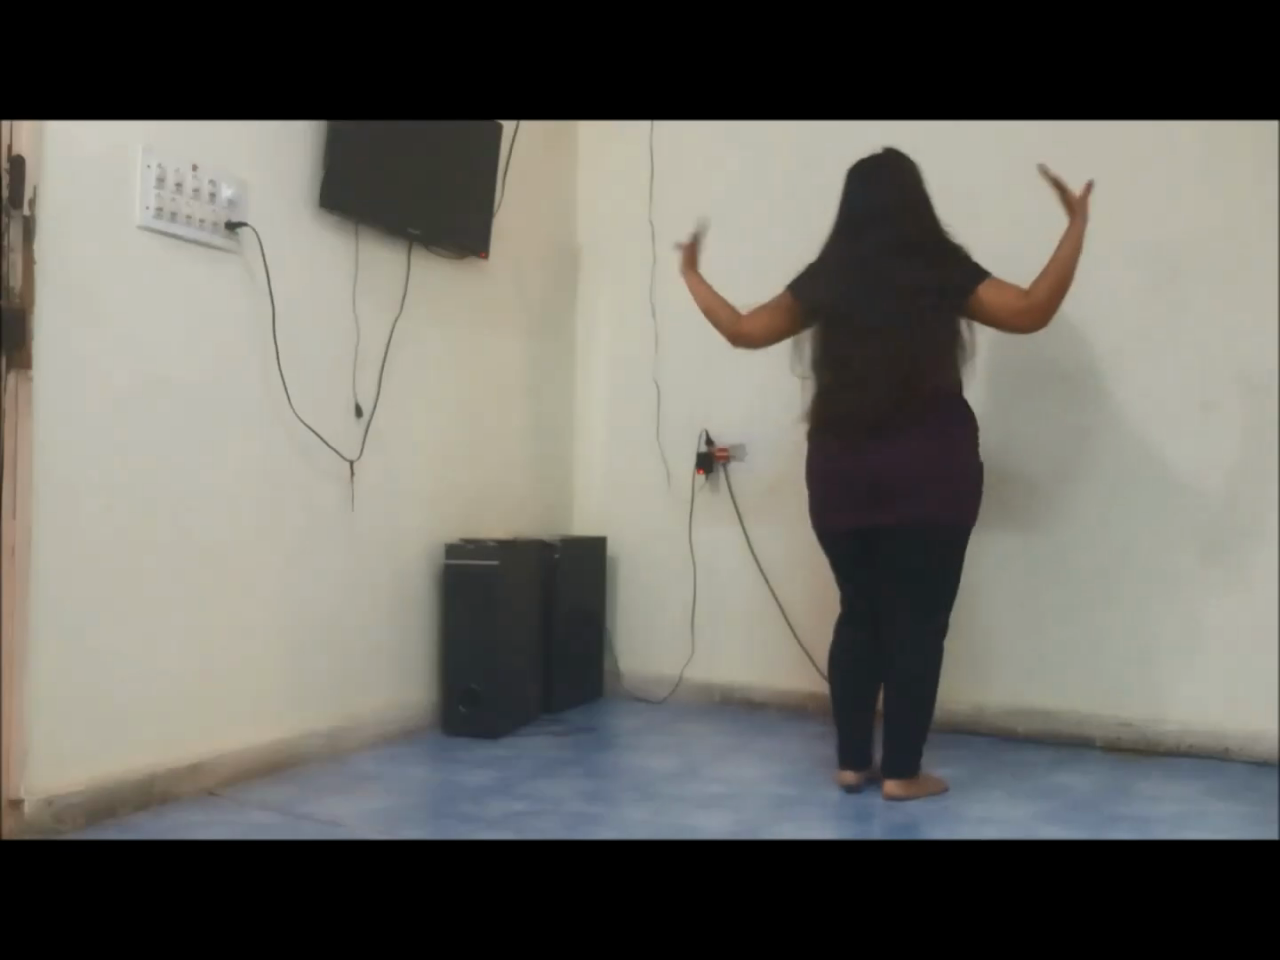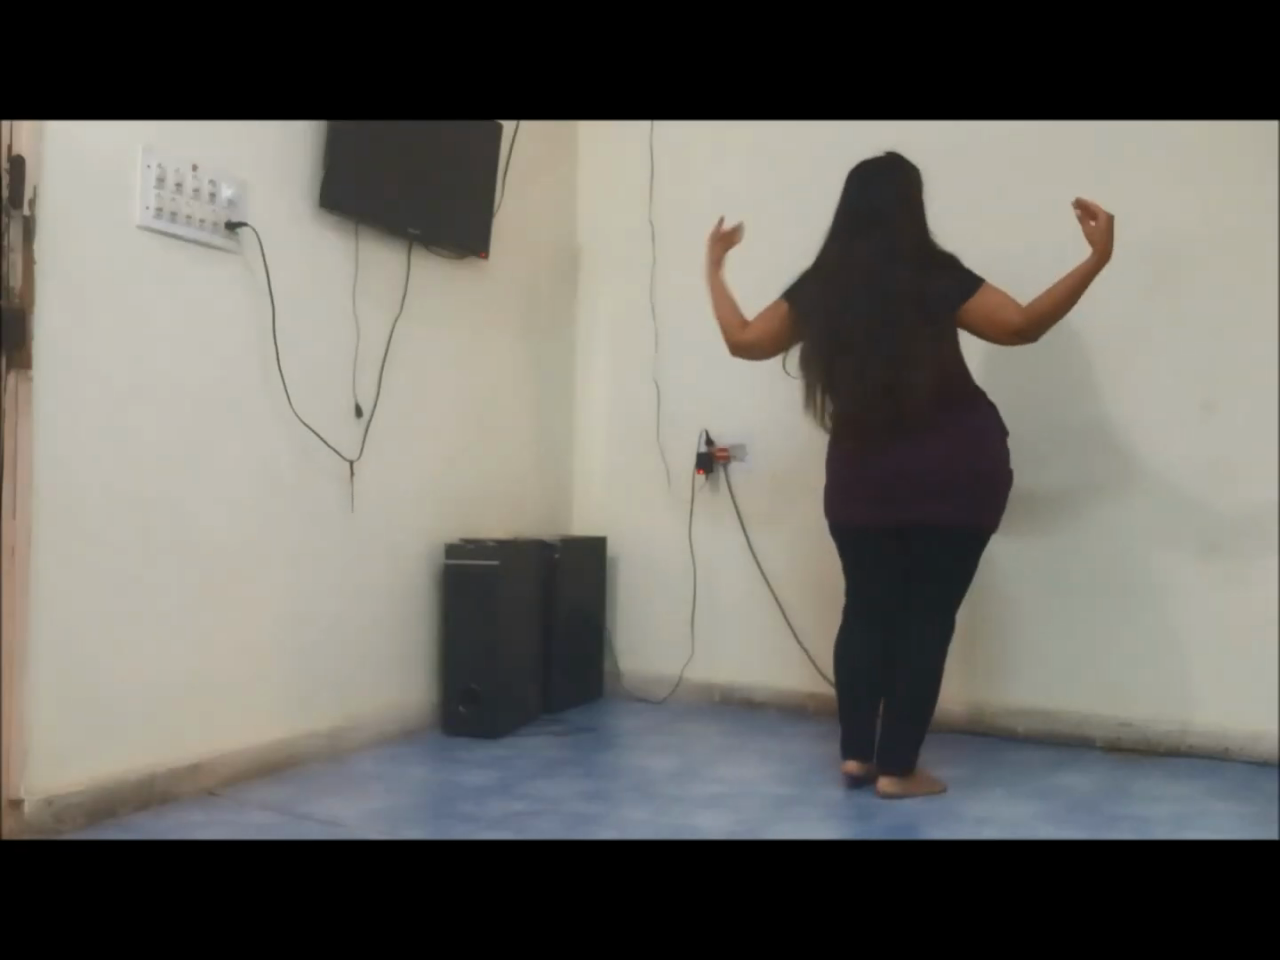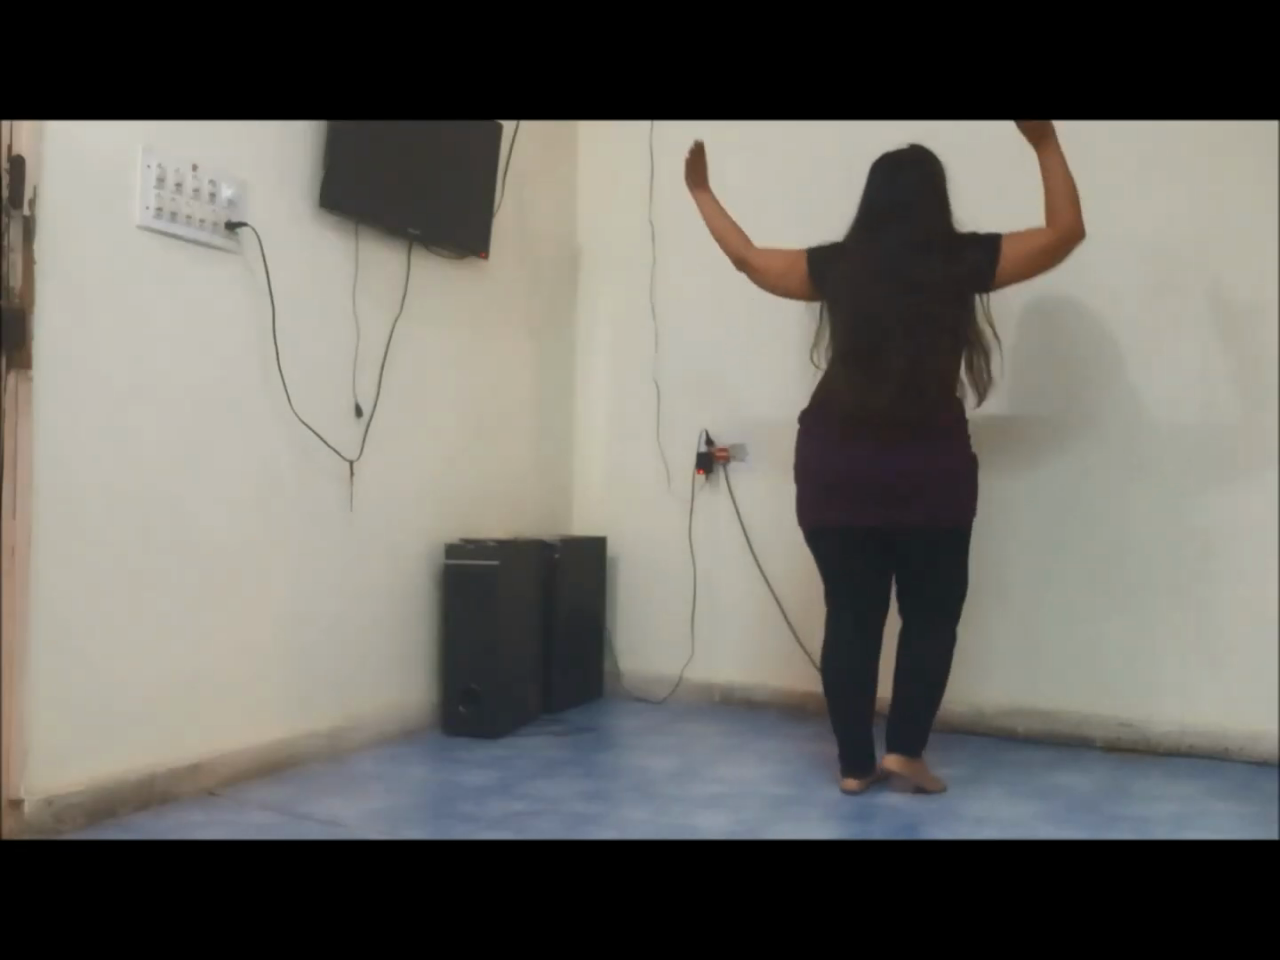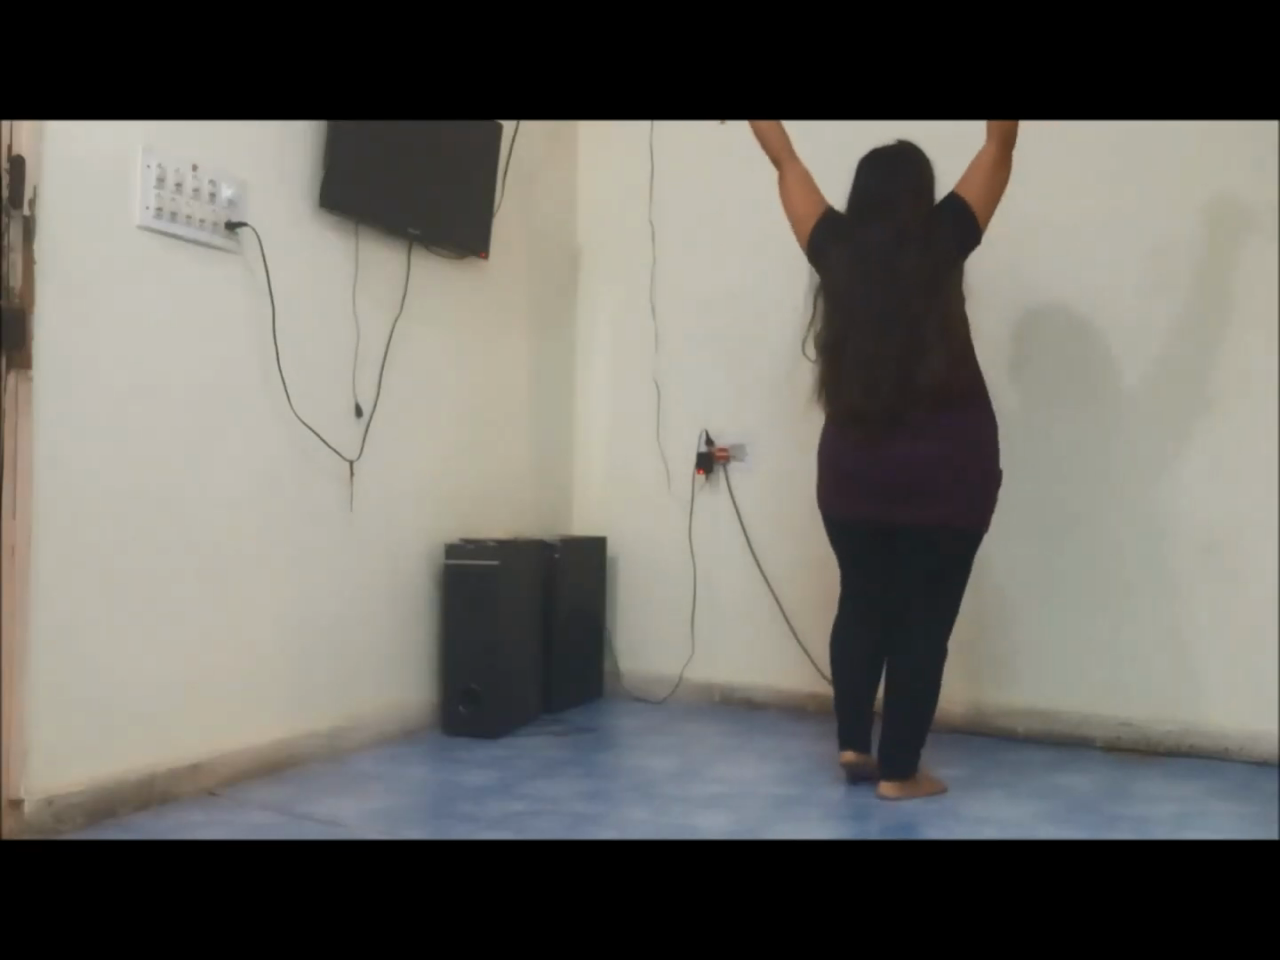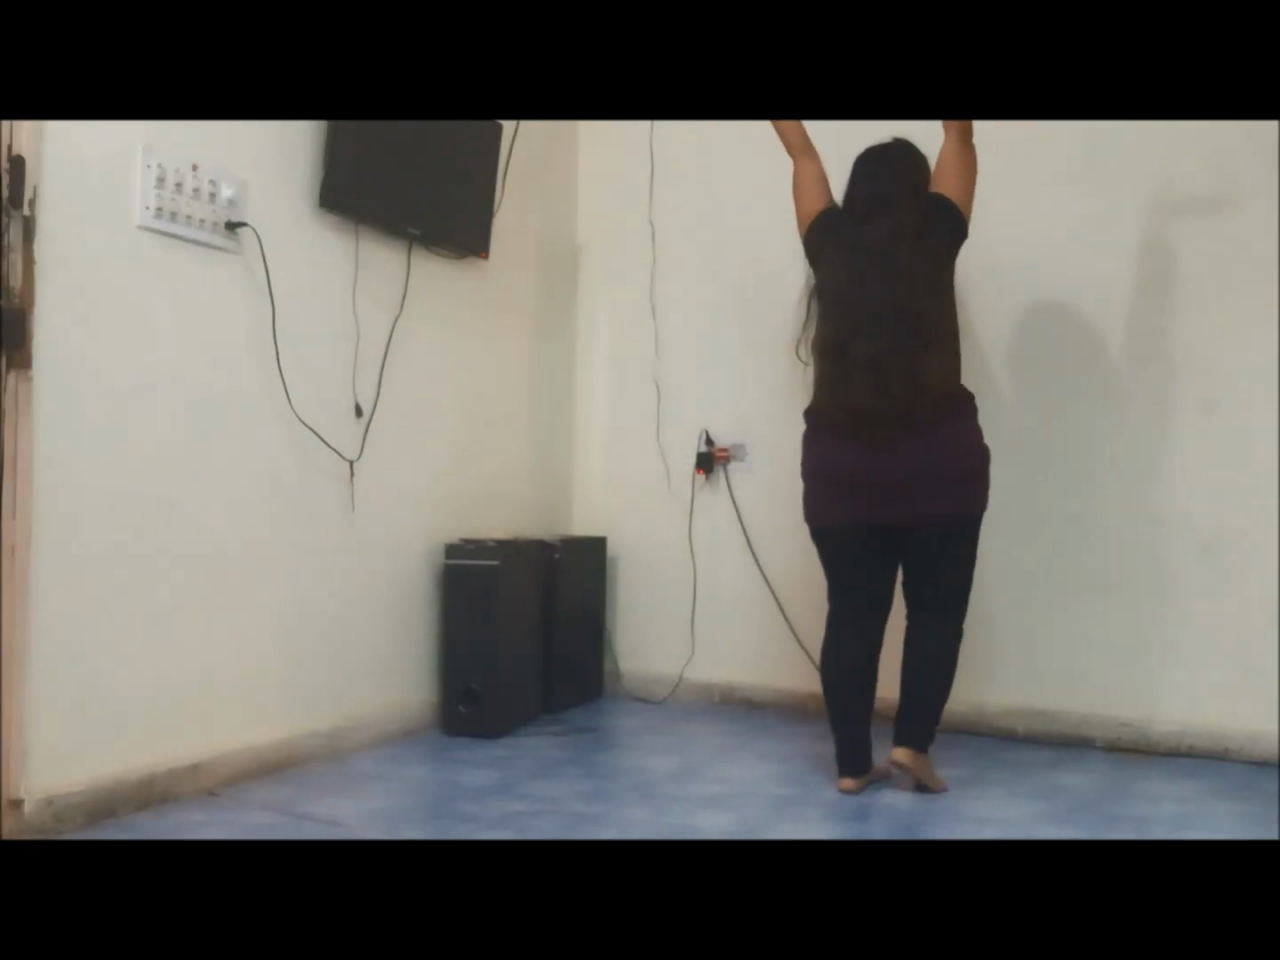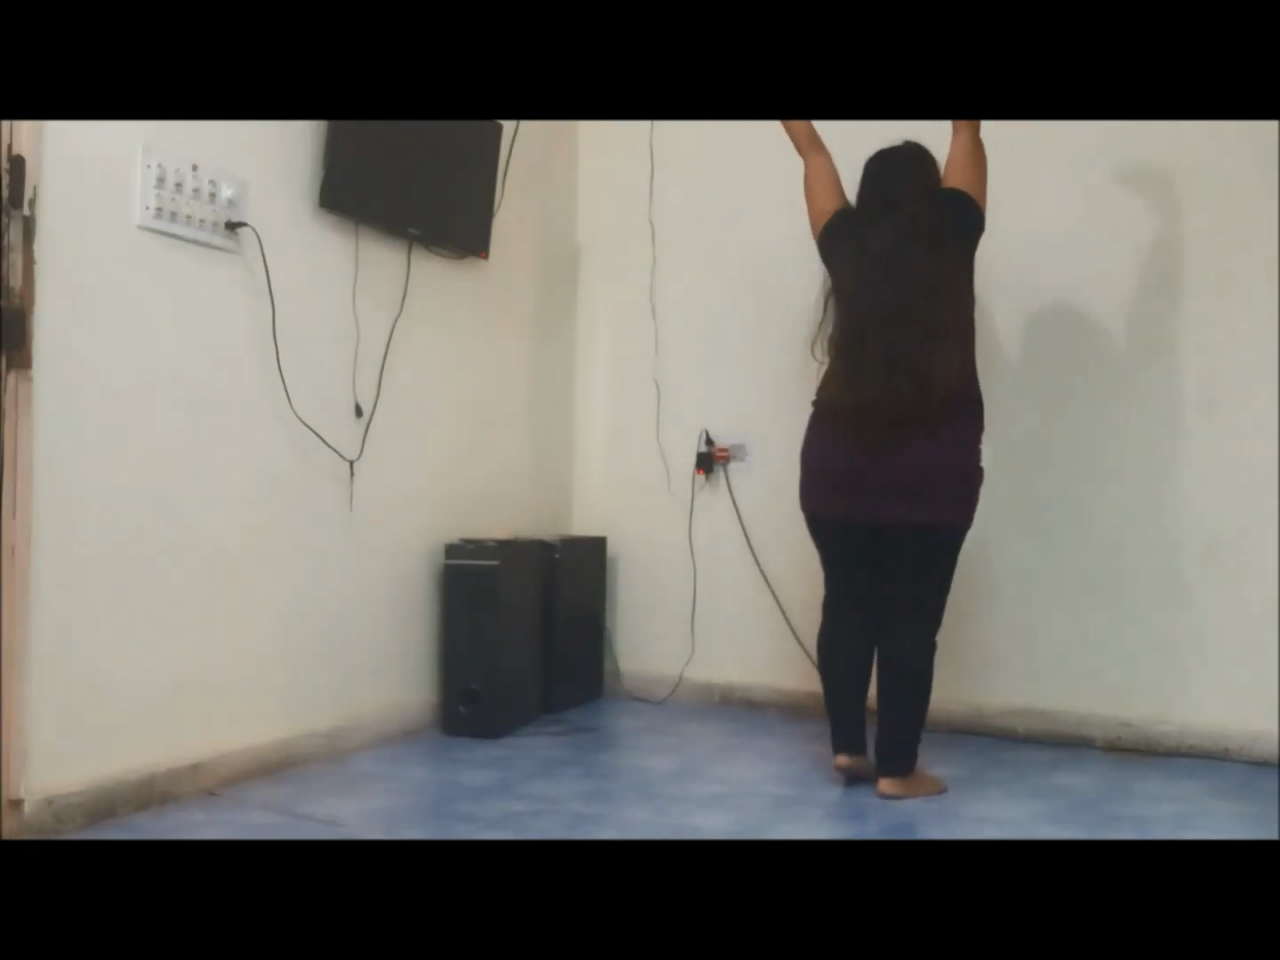
dt=0.7s
person 1, frame 1
left shoulder: (826, 279)
right shoulder: (941, 271)
left elbow: (743, 332)
right elbow: (1029, 312)
left wrist: (693, 276)
right wrist: (1075, 226)
left hip: (841, 471)
right hip: (930, 472)
left knee: (860, 615)
right knee: (918, 621)
left ankle: (852, 760)
right ankle: (902, 771)
person 1, frame 2
left shoulder: (821, 287)
right shoulder: (934, 277)
left elbow: (746, 341)
right elbow: (1023, 325)
left wrist: (714, 270)
right wrist: (1099, 255)
left hip: (862, 475)
right hip: (954, 472)
left knee: (867, 611)
right knee: (927, 618)
left ankle: (856, 752)
right ankle: (898, 767)
person 1, frame 3
left shoulder: (840, 267)
right shoulder: (959, 264)
left elbow: (748, 259)
right elbow: (1064, 232)
left wrist: (701, 191)
right wrist: (1045, 145)
left hip: (835, 468)
right hip: (929, 471)
left knee: (851, 617)
right knee: (932, 615)
left ankle: (854, 764)
right ankle: (905, 750)
person 1, frame 4
left shoulder: (835, 249)
right shoulder: (942, 244)
left elbow: (785, 163)
right elbow: (999, 145)
left wrist: (767, 133)
left hip: (853, 463)
right hip: (945, 469)
left knee: (862, 604)
right knee: (924, 619)
left ankle: (854, 745)
right ankle: (900, 769)
person 1, frame 5
left shoulder: (830, 246)
right shoulder: (933, 242)
left elbow: (801, 151)
right elbow: (959, 142)
left hip: (841, 468)
right hip: (939, 467)
left knee: (852, 615)
right knee: (936, 611)
left ankle: (851, 762)
right ankle: (912, 744)
person 1, frame 6
left shoulder: (846, 244)
right shoulder: (950, 237)
left elbow: (813, 152)
right elbow: (967, 137)
left wrist: (801, 132)
left hip: (838, 459)
right hip: (931, 467)
left knee: (847, 603)
right knee: (911, 617)
left ankle: (847, 745)
right ankle: (897, 767)
